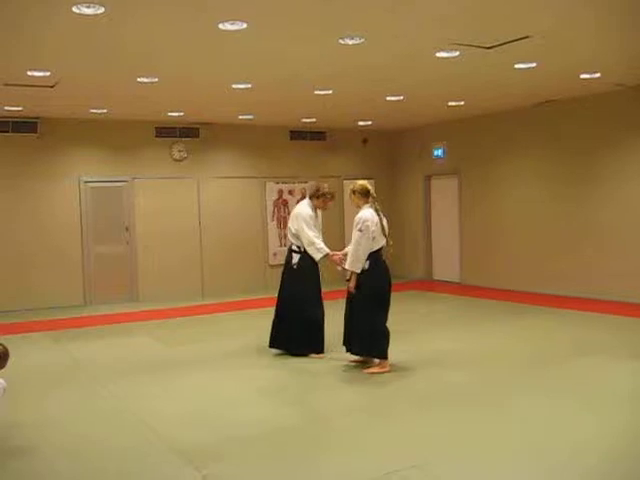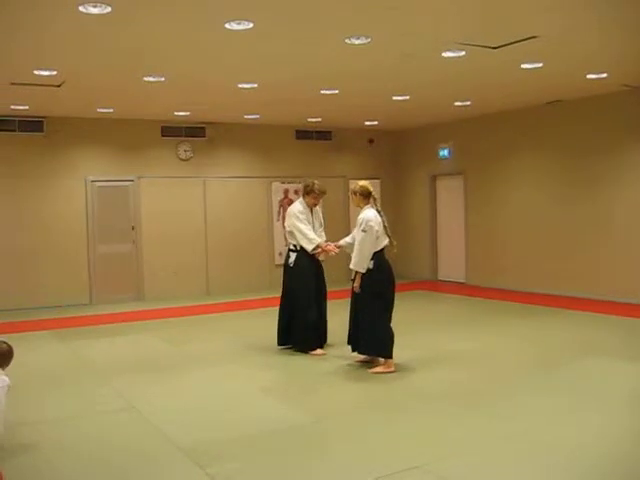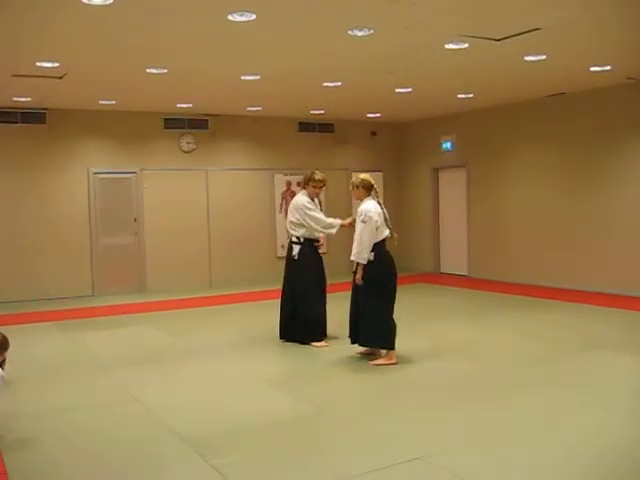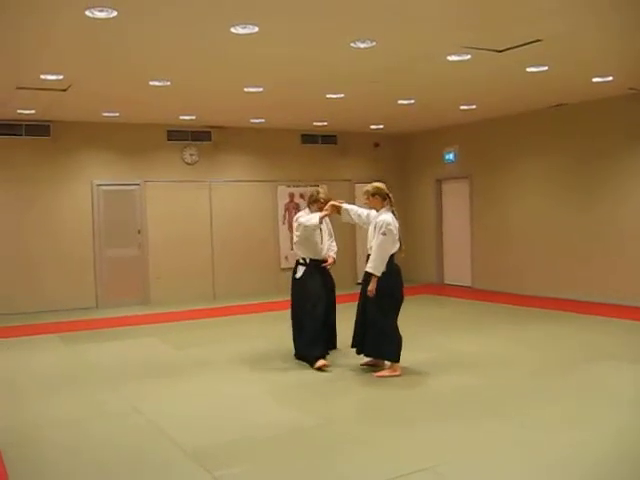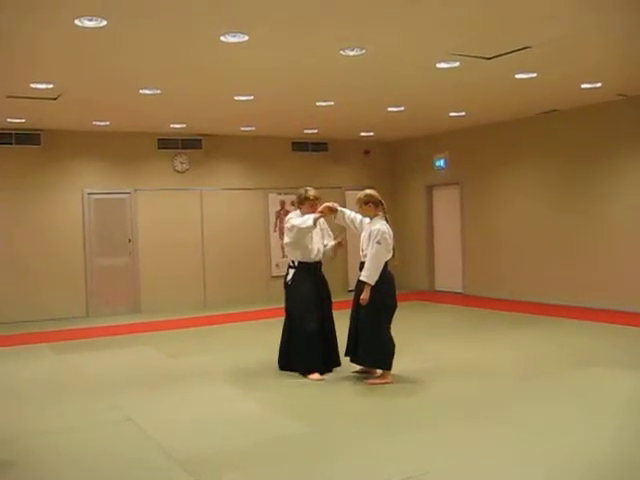
dt=1s
person 1, frame 1
left shoulder: (363, 217)
right shoulder: (376, 214)
left elbow: (360, 249)
left wrist: (353, 277)
right wrist: (343, 253)
left hip: (370, 271)
right hip: (377, 268)
left knee: (372, 315)
right knee: (363, 313)
left ankle: (383, 362)
right ankle: (368, 355)
person 1, frame 2
left shoulder: (367, 217)
right shoulder: (372, 213)
left elbow: (363, 249)
right elbow: (357, 238)
left wrist: (358, 277)
right wrist: (337, 245)
left hip: (374, 271)
right hip: (377, 268)
left knee: (378, 314)
right knee: (367, 312)
left ankle: (387, 362)
right ankle: (373, 354)
person 1, frame 3
left shoulder: (366, 209)
right shoulder: (374, 205)
left elbow: (364, 241)
left wrist: (359, 268)
right wrist: (356, 223)
left hip: (376, 262)
right hip: (379, 260)
left knee: (379, 306)
right knee: (368, 304)
left ankle: (390, 354)
right ankle: (375, 347)
person 1, frame 4
left shoulder: (385, 221)
right shoulder: (377, 216)
left elbow: (380, 253)
right elbow: (358, 214)
left wrist: (373, 280)
right wrist: (340, 207)
left hip: (385, 275)
right hip: (379, 272)
left knee: (385, 319)
right knee: (371, 316)
left ankle: (394, 366)
right ankle: (379, 358)
person 1, frame 5
left shoulder: (379, 229)
right shoulder: (369, 223)
left elbow: (375, 261)
right elbow: (351, 218)
left wrist: (367, 289)
right wrist: (335, 209)
left hip: (378, 283)
right hip: (371, 279)
left knee: (378, 326)
right knee: (364, 323)
left ankle: (386, 373)
right ankle: (371, 365)
person 2, frame 1
left shoulder: (313, 210)
right shoulder: (303, 212)
right elbow: (311, 240)
left wrist: (330, 253)
right wrist: (330, 255)
left hip: (305, 258)
right hip: (299, 260)
left knee: (302, 301)
right knee: (307, 303)
left ankle: (289, 342)
right ankle: (308, 346)
person 2, frame 2
left shoulder: (315, 210)
right shoulder: (295, 210)
left elbow: (319, 231)
right elbow: (305, 234)
left wrist: (322, 247)
right wrist: (323, 245)
left hip: (311, 258)
right hip: (298, 258)
left knee: (317, 298)
right knee: (303, 301)
left ankle: (311, 339)
right ankle: (307, 343)
person 2, frame 3
left shoulder: (312, 200)
right shoulder: (300, 202)
right elbow: (320, 221)
left wrist: (321, 238)
right wrist: (342, 223)
left hip: (310, 248)
right hip: (301, 250)
left knee: (316, 290)
right knee: (306, 292)
right ankle: (310, 334)
person 2, frame 4
left shoulder: (324, 219)
right shoulder: (301, 218)
left elbow: (331, 240)
right elbow: (307, 225)
left wrist: (332, 256)
right wrist: (323, 214)
left hip: (322, 268)
right hip: (306, 270)
left knee: (327, 308)
right knee: (313, 310)
left ankle: (323, 345)
right ankle: (315, 356)
person 2, frame 5
left shoulder: (318, 220)
right shoulder: (292, 219)
left elbow: (325, 243)
right elbow: (300, 227)
left wrist: (334, 246)
right wrist: (318, 215)
left hip: (316, 271)
right hip: (299, 274)
left knee: (323, 317)
right knee: (305, 320)
left ankle: (323, 361)
right ankle: (309, 366)
